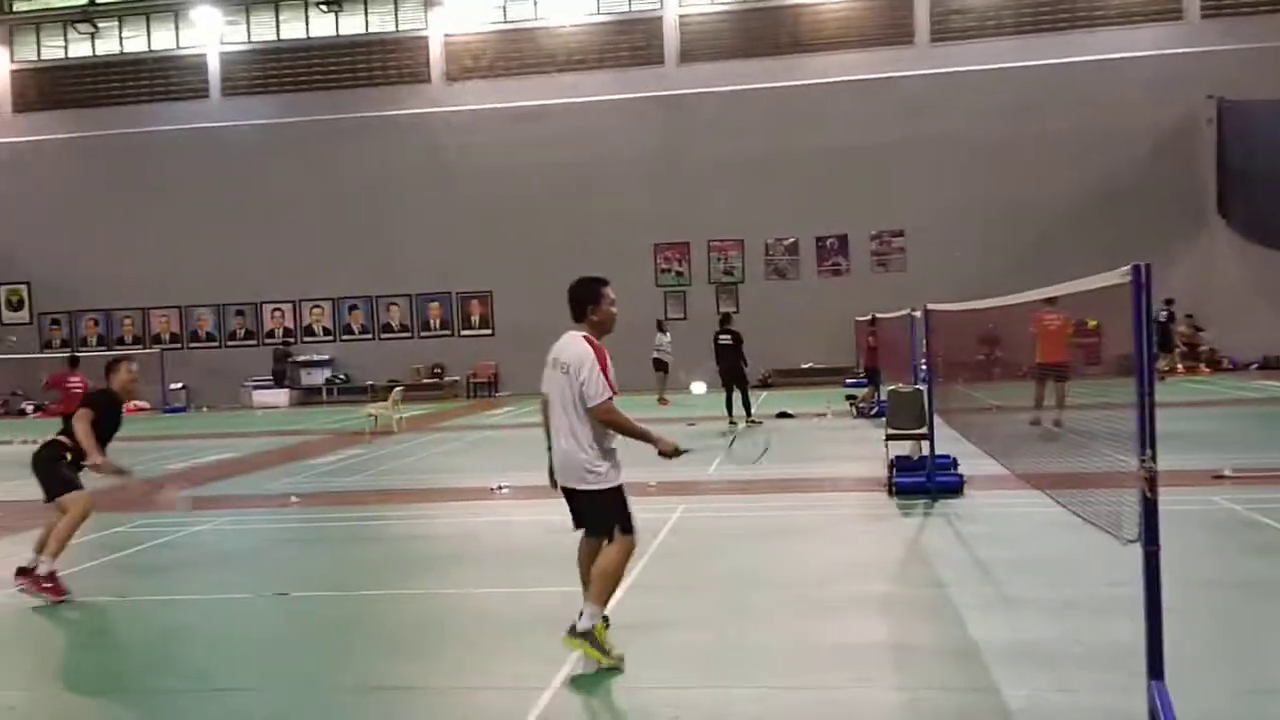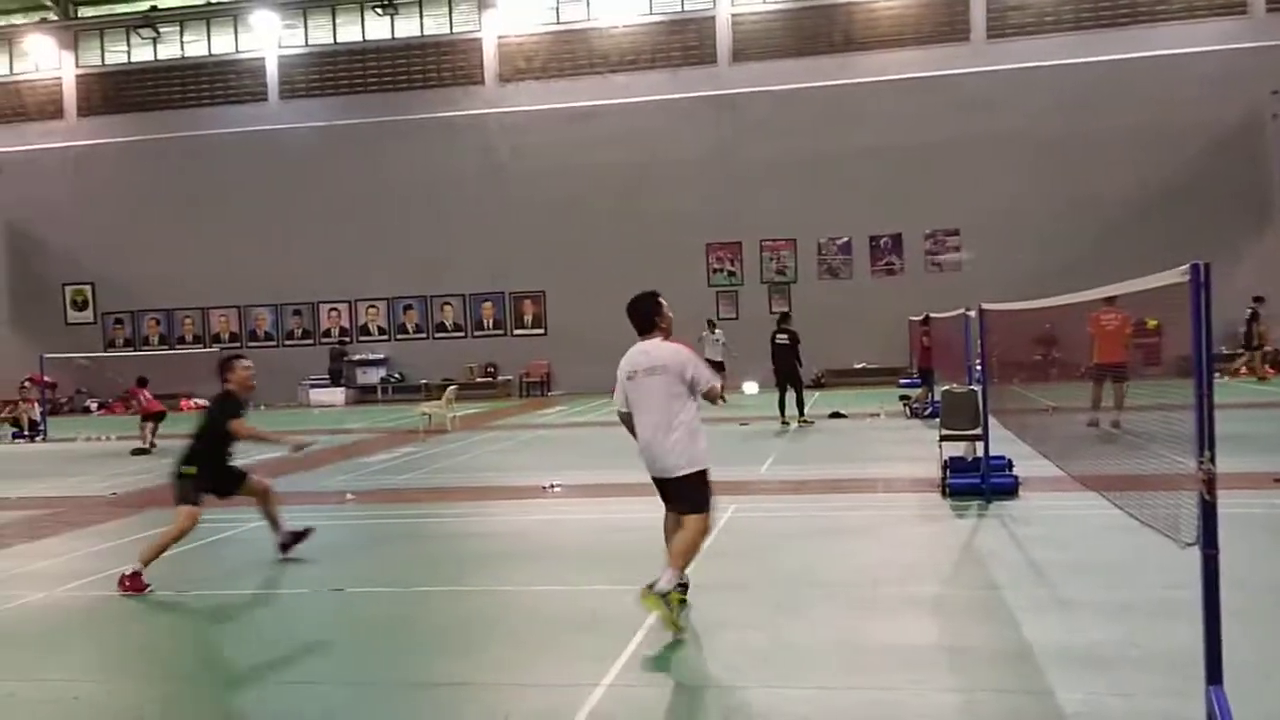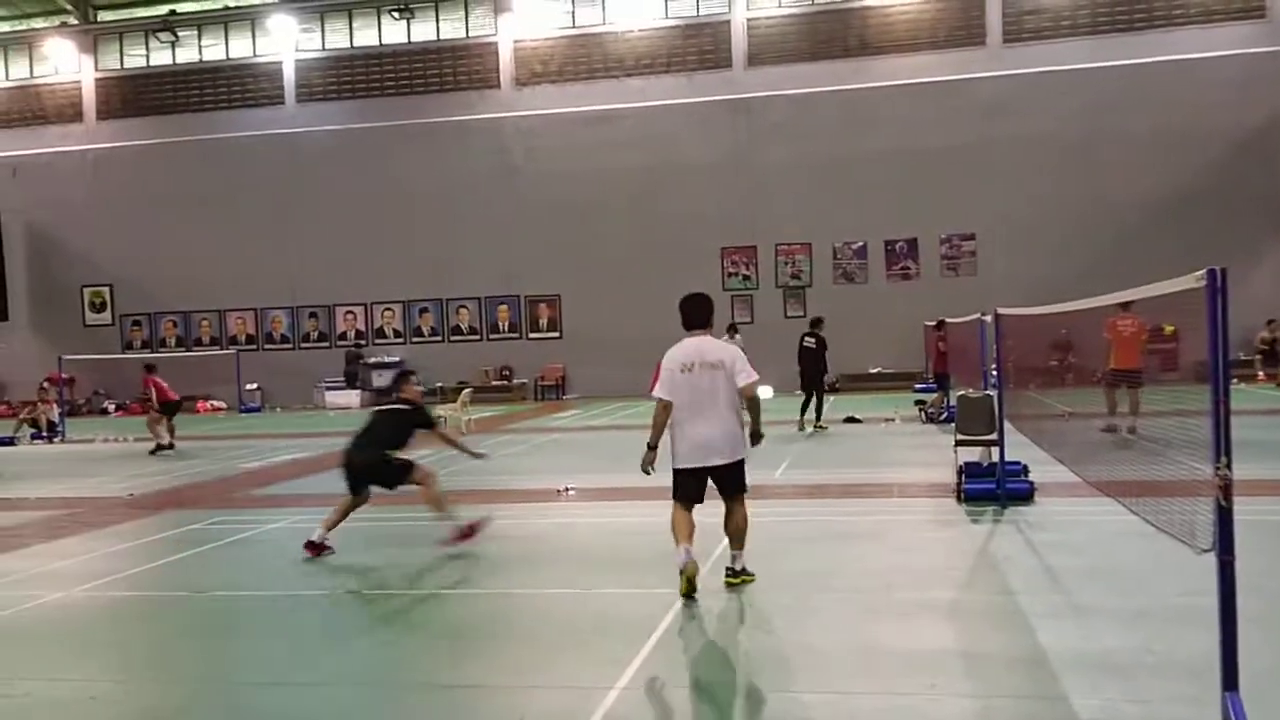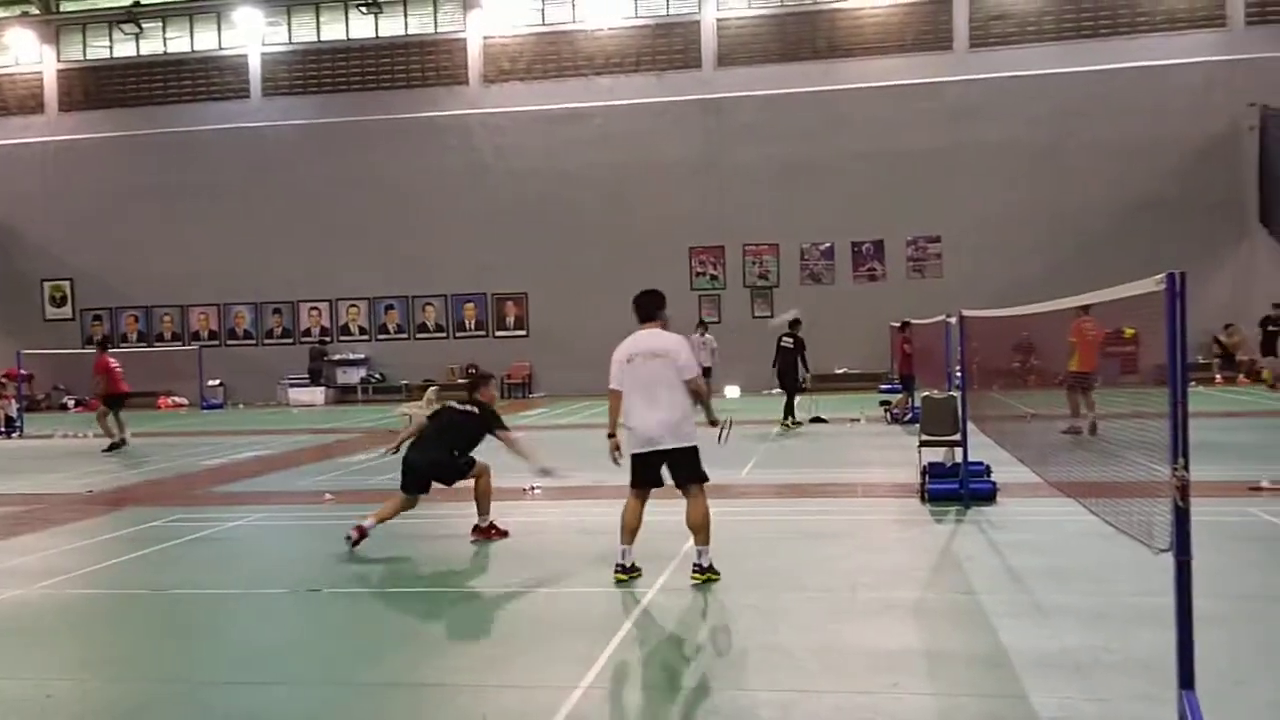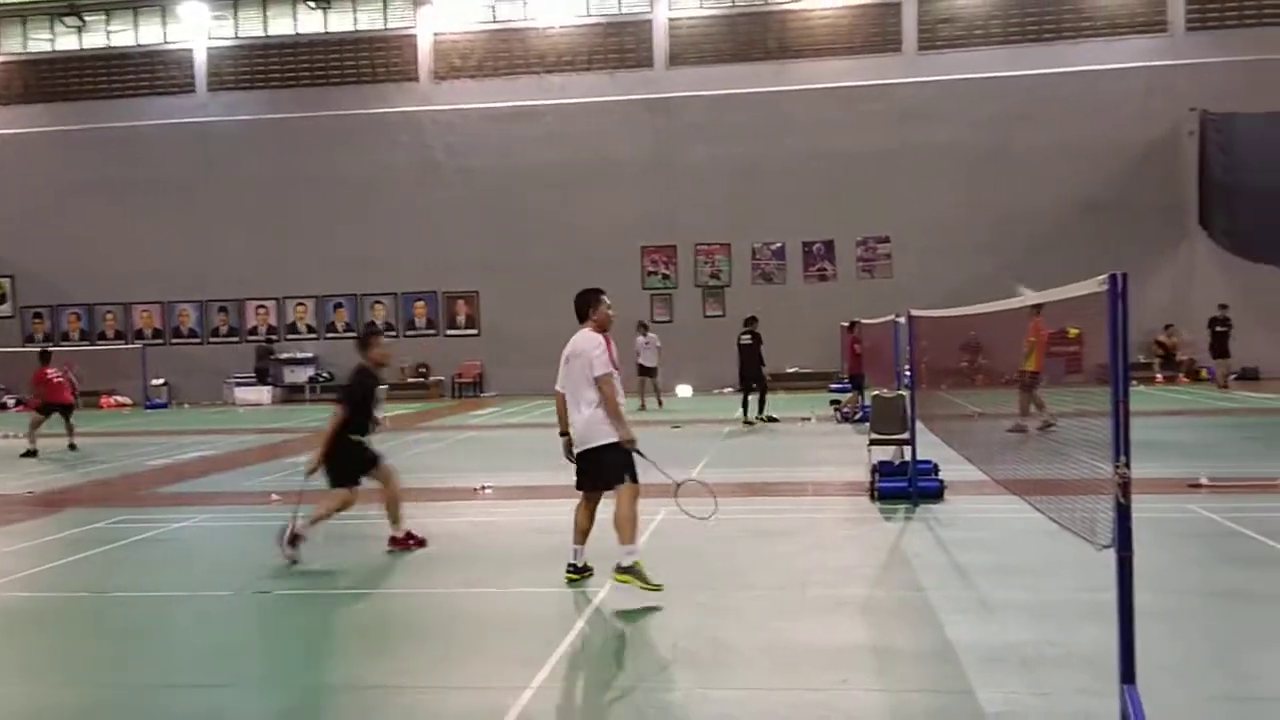
dt=0.4s
person 1, frame 1
left shoulder: (559, 349)
right shoulder: (589, 352)
left elbow: (547, 406)
right elbow: (605, 414)
left wrist: (553, 453)
right wrist: (655, 441)
left hip: (567, 463)
right hip: (592, 466)
left knee: (594, 534)
right knee: (621, 541)
left ankle: (591, 614)
right ankle: (586, 626)
person 1, frame 2
left shoulder: (627, 362)
right shoulder: (678, 353)
left elbow: (625, 416)
right elbow: (712, 393)
right wrist: (717, 386)
left hip: (654, 455)
right hip: (685, 455)
left knee: (676, 512)
right knee: (697, 522)
left ankle: (674, 581)
right ankle: (663, 587)
person 1, frame 3
left shoulder: (671, 357)
right shoulder: (730, 352)
left elbow: (663, 407)
right elbow: (750, 394)
left wrist: (652, 447)
right wrist: (756, 426)
left hip: (686, 449)
right hip: (727, 446)
left knee: (682, 507)
right knee: (735, 502)
left ankle: (686, 558)
right ankle: (736, 567)
person 1, frame 4
left shoulder: (623, 350)
right shoulder: (675, 342)
left elbow: (615, 395)
right elbow: (695, 386)
left wrist: (612, 435)
right wrist: (710, 413)
left hip: (641, 435)
right hip: (677, 432)
left knee: (637, 496)
right knee: (695, 493)
left ankle: (623, 562)
right ankle: (702, 563)
person 1, frame 5
left shoulder: (570, 347)
right shoulder: (597, 340)
left elbow: (561, 395)
right elbow: (606, 388)
left wrist: (565, 433)
right wrist: (623, 428)
left hip: (584, 434)
right hip: (605, 432)
left knee: (589, 497)
right knee: (627, 490)
left ankle: (576, 563)
right ankle: (628, 563)
person 2, frame 1
left shoulder: (115, 409)
right shoulder: (102, 397)
right elbow: (80, 420)
left wrist: (112, 468)
right wrist: (94, 455)
left hip: (63, 462)
right hip: (54, 458)
left knee: (64, 516)
right knee: (81, 506)
left ankle: (29, 568)
right ankle: (44, 575)
person 2, frame 2
left shoulder: (235, 401)
right shoulder: (225, 401)
right elbow: (242, 431)
right wrist: (285, 440)
left hip: (216, 468)
right hip: (192, 471)
left knee: (264, 489)
right knee: (186, 521)
left ankle: (283, 538)
right ankle: (132, 573)
person 2, frame 3
left shoulder: (381, 410)
right shoulder: (415, 409)
right elbow: (444, 437)
right wrist: (471, 451)
left hip: (353, 458)
right hip: (374, 460)
left knee: (357, 498)
right knee: (428, 477)
left ankle: (316, 541)
right ankle: (458, 528)
person 2, frame 4
left shoulder: (450, 406)
right shoulder: (486, 414)
left elbow: (421, 424)
right elbow: (509, 439)
left wrist: (396, 443)
right wrist: (534, 463)
left hip: (414, 456)
right hip: (440, 460)
left knee: (405, 501)
right knee: (483, 471)
left ankle: (363, 527)
right ankle: (483, 526)
person 2, frame 5
left shoulder: (367, 375)
right shoulder: (362, 379)
right elbow: (338, 416)
left wrist: (371, 417)
right wrist: (319, 453)
left hip: (341, 442)
right hip: (346, 441)
left knee: (344, 499)
right knee: (389, 479)
left ankle: (297, 530)
right ankle: (398, 535)
